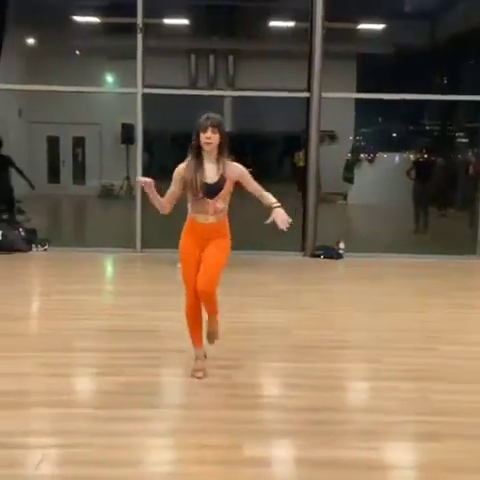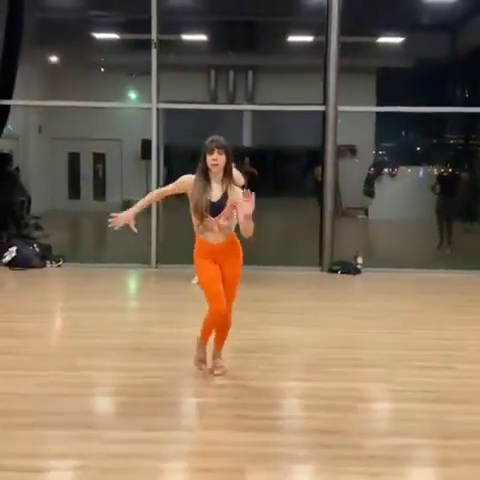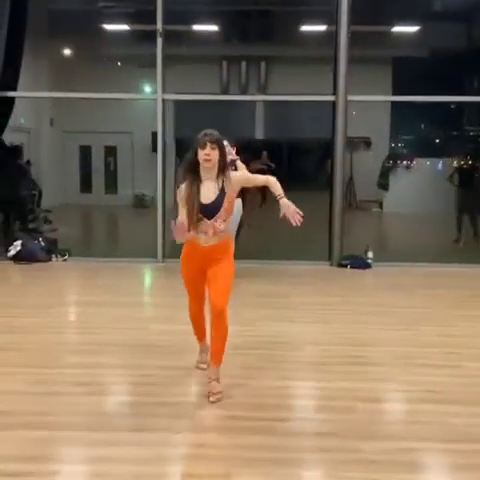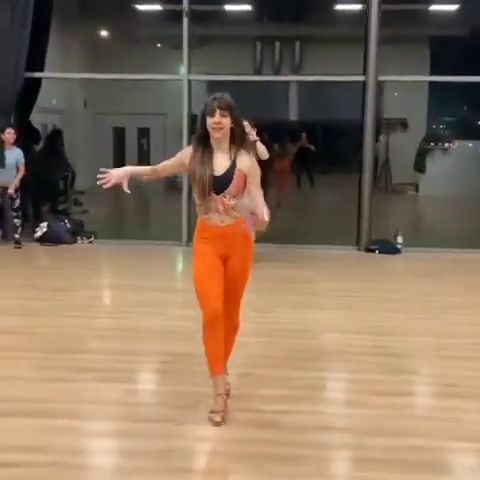
dt=0.5s
person 1, frame 1
left shoulder: (232, 168)
right shoulder: (186, 168)
left elbow: (257, 189)
right elbow: (164, 207)
left wrist: (275, 207)
right wrist: (151, 191)
left hip: (217, 235)
right hip: (191, 234)
left knee: (205, 288)
right knee: (191, 294)
left ankle: (213, 320)
right ankle: (198, 352)
person 1, frame 2
left shoulder: (235, 193)
right shoulder: (192, 182)
left elbow: (247, 233)
right elbow: (158, 194)
left wrist: (247, 216)
right wrist: (130, 212)
left hip: (231, 252)
right hip: (204, 254)
left knee: (227, 310)
right knee: (218, 308)
left ankle: (217, 353)
right ankle: (202, 343)
person 1, frame 3
left shoulder: (233, 179)
right shoulder: (186, 189)
left elbow: (271, 180)
right elbow: (184, 235)
left wrist: (284, 200)
right wrist: (180, 232)
left hip: (222, 255)
right hip: (194, 254)
left knee: (219, 309)
right knee: (195, 307)
left ankle: (214, 376)
right ankle: (203, 347)
person 1, frame 4
left shoulder: (247, 160)
right shoulder: (192, 156)
left elbow: (259, 208)
right elbow: (156, 172)
left wrist: (261, 215)
right wrist: (126, 170)
left hip: (239, 240)
right hip: (206, 240)
left knee: (231, 312)
right knee: (212, 312)
left ankle: (221, 369)
right ankle: (219, 386)
